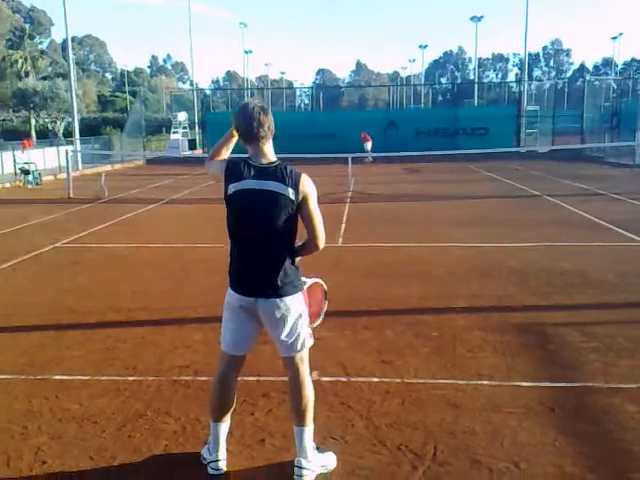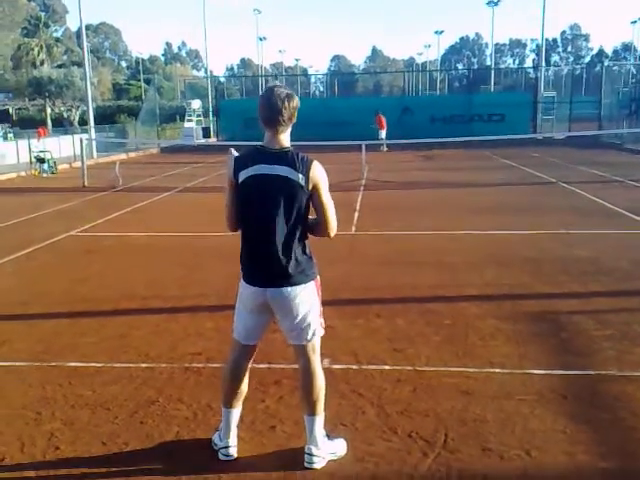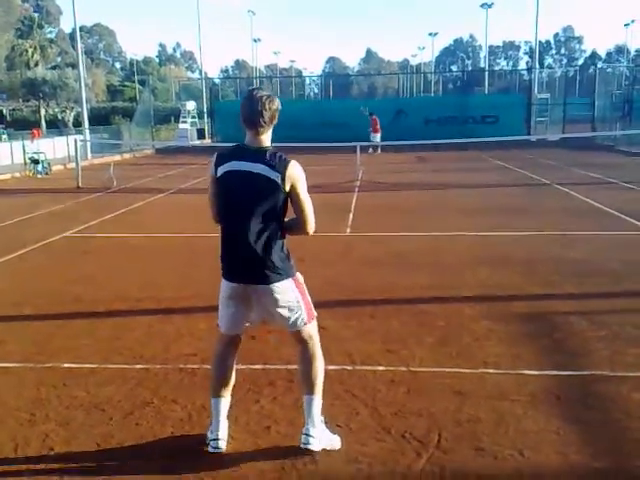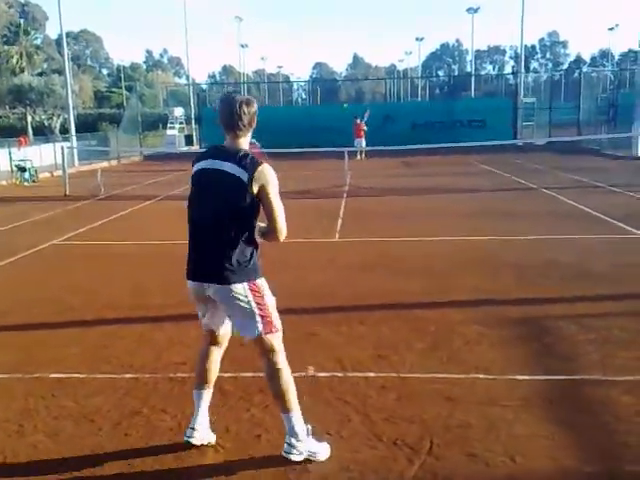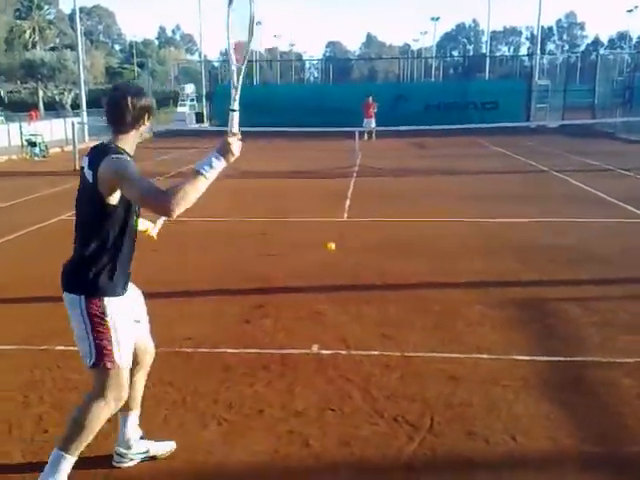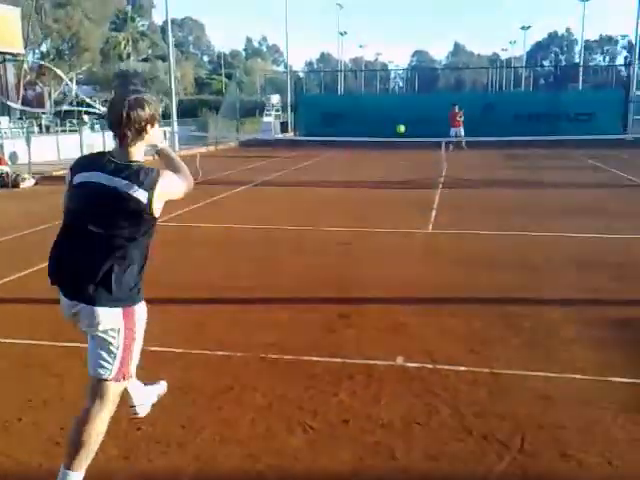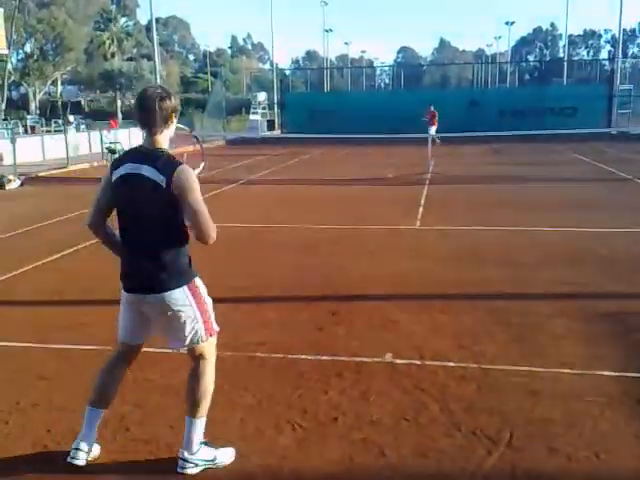
dt=0.7s
person 1, frame 1
left shoulder: (231, 172)
right shoulder: (299, 181)
left elbow: (211, 158)
right elbow: (317, 243)
left wrist: (235, 126)
left hip: (241, 290)
right hip: (283, 291)
left knee: (228, 366)
right knee: (298, 369)
person 1, frame 2
left shoulder: (239, 165)
right shoulder: (310, 169)
left elbow: (232, 224)
right elbow: (328, 229)
left hip: (254, 278)
right hip: (296, 279)
left knee: (240, 354)
right knee: (309, 356)
left ankle: (227, 438)
right ankle: (316, 445)
person 1, frame 3
left shoulder: (221, 161)
right shoulder: (288, 168)
left elbow: (217, 216)
right elbow: (306, 226)
left hip: (234, 274)
right hip: (276, 274)
left knee: (227, 344)
right knee: (309, 341)
left ankle: (217, 431)
right ankle: (314, 429)
person 1, frame 4
left shoulder: (199, 162)
right shoulder: (260, 171)
right elbow: (279, 234)
left hip: (200, 275)
right hip: (238, 277)
left knee: (214, 340)
right knee: (274, 353)
left ankle: (198, 426)
right ankle: (297, 439)
person 1, frame 5
left shoulder: (107, 157)
right shoulder: (114, 164)
right elbow: (168, 205)
right wrist: (216, 159)
left hip: (114, 287)
right hip: (94, 294)
left knee: (142, 355)
right knee: (109, 390)
left ankle: (130, 445)
person 1, frame 6
left shoulder: (83, 169)
right shoulder: (156, 183)
left elbow: (73, 222)
right elbow: (186, 179)
right wrist: (160, 146)
left hip: (70, 291)
right hip: (113, 298)
left knee: (112, 354)
right knee: (104, 394)
left ankle: (140, 394)
person 1, frame 7
left shoulder: (120, 166)
right shoulder: (178, 172)
left elbow: (96, 223)
right elbow: (205, 235)
right wrist: (207, 226)
left hip: (134, 283)
right hip: (174, 283)
left knee: (125, 354)
right knee: (204, 355)
left ankle: (83, 444)
right ankle: (192, 451)
